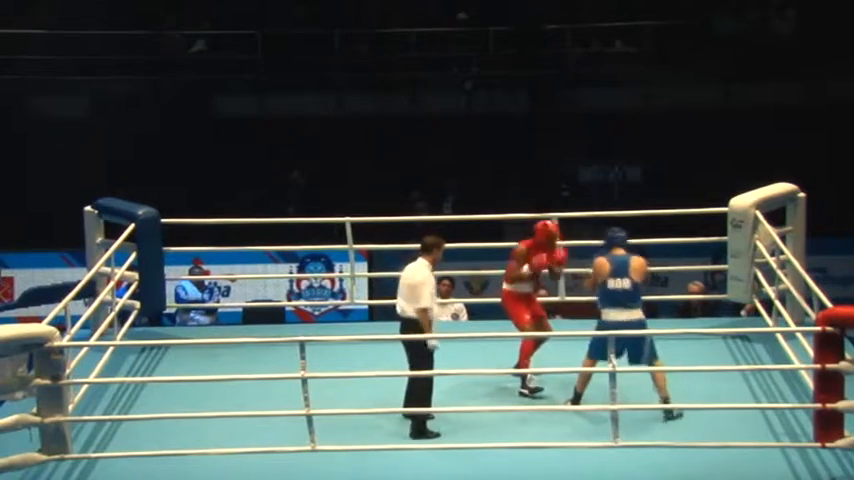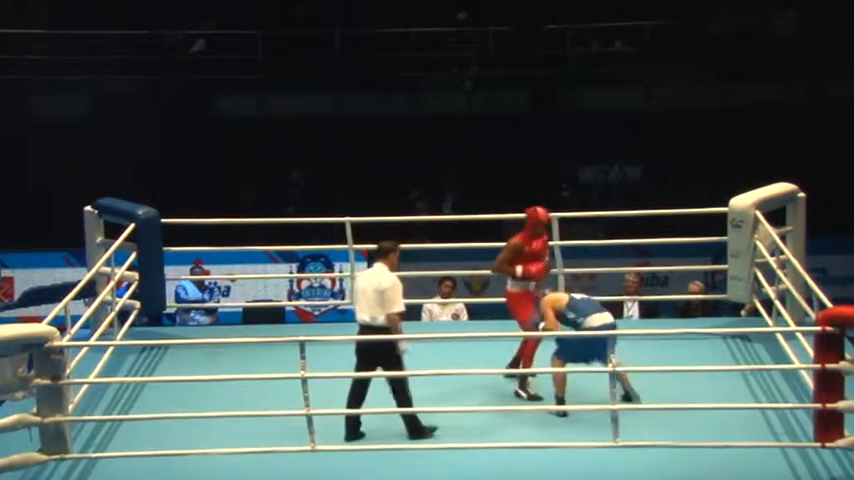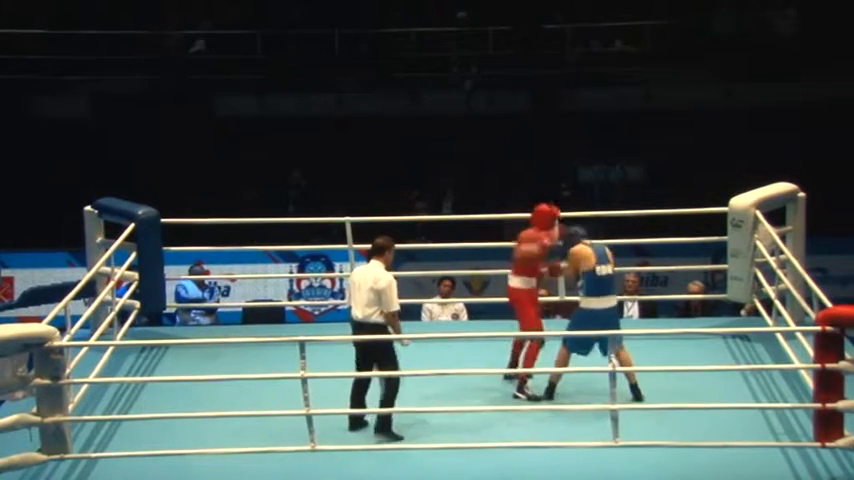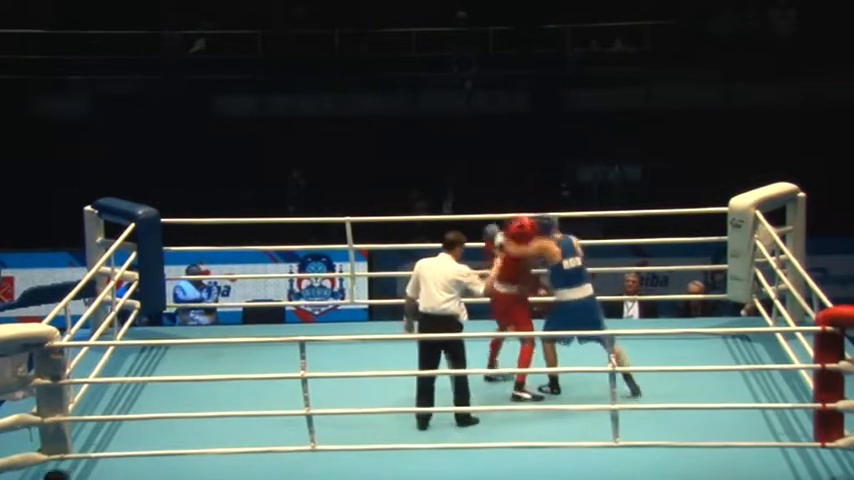
dt=1s
person 1, frame 1
left shoulder: (410, 268)
right shoulder: (425, 275)
right elbow: (423, 309)
right wrist: (430, 336)
left hip: (406, 325)
right hip: (416, 327)
left knee: (416, 371)
right knee: (424, 376)
left ankle: (411, 410)
right ankle: (418, 428)
person 1, frame 2
left shoulder: (361, 277)
right shoulder: (390, 279)
left elbow: (359, 308)
right elbow: (392, 316)
right wrist: (400, 340)
left hip: (364, 335)
right hip: (383, 336)
left knee: (359, 382)
right knee: (399, 384)
left ankle: (351, 429)
right ankle: (415, 429)
person 1, frame 3
left shoulder: (357, 272)
right shoulder: (386, 278)
right elbow: (390, 313)
right wrist: (400, 335)
left hip: (358, 329)
right hip: (377, 332)
left knee: (362, 375)
right knee: (391, 379)
left ankle: (356, 420)
right ankle: (383, 426)
person 1, frame 4
left shoulder: (422, 264)
right shoulder: (460, 270)
left elbow: (410, 296)
right elbow: (482, 289)
left wrist: (409, 319)
left hip: (427, 322)
right hip: (449, 323)
left knee: (426, 371)
right knee: (458, 370)
left ankle: (423, 418)
right ankle: (463, 416)
person 2, frame 1
left shoulder: (551, 248)
right shoulder: (523, 249)
left elbow: (555, 276)
right elbow: (509, 277)
left wrist: (558, 265)
right wrist: (530, 267)
left hip: (529, 295)
right hip: (512, 295)
left knee: (545, 332)
right knee: (530, 332)
left ankle: (520, 366)
right ankle: (525, 383)
person 2, frame 2
left shoulder: (542, 240)
right shoulder: (517, 243)
left elbow: (545, 267)
right elbow: (497, 267)
left wrist: (543, 257)
right wrist: (522, 270)
left hip: (531, 293)
right hip: (517, 294)
right knee: (533, 334)
left ankle: (514, 366)
right ankle: (522, 385)
person 2, frame 3
left shoulder: (528, 234)
right shoulder: (535, 236)
left elbow: (536, 261)
right elbow: (520, 254)
right wrist: (545, 242)
left hip: (518, 287)
right hip: (523, 291)
left knee: (525, 330)
right knee: (537, 337)
left ankle: (512, 368)
right ankle: (521, 388)
person 2, frame 4
left shoulder: (497, 239)
right shoulder: (518, 255)
left hip: (496, 292)
right hip: (511, 296)
left knee: (503, 328)
right knee: (528, 341)
left ankle: (490, 369)
right ankle: (520, 388)
person 3, frame 1
left shoulder: (600, 262)
right shoulder: (639, 262)
left elbow: (590, 288)
left hip: (608, 322)
right hip: (635, 322)
left knee: (591, 359)
right knee: (654, 363)
left ankle: (575, 400)
right ankle: (667, 407)
person 3, frame 2
left shoulder: (548, 300)
right shoulder: (576, 295)
left elbow: (552, 329)
left wrist: (543, 326)
left hip: (592, 329)
right hip: (609, 325)
left knee: (557, 360)
right knee: (607, 359)
left ankle: (560, 405)
right ankle: (629, 393)
person 3, frame 3
left shoulder: (577, 250)
right shoulder: (606, 250)
left elbow: (571, 279)
left wrist: (568, 264)
left hip: (589, 309)
right hip: (611, 308)
left knee: (567, 347)
right knee: (618, 348)
left ankle: (550, 390)
right ankle: (636, 391)
person 3, frame 4
left shoulder: (544, 244)
right shoulder: (573, 241)
left elbow: (515, 251)
left hip: (567, 302)
right hip: (588, 298)
left knee: (548, 340)
right knee: (608, 341)
left ankle: (554, 384)
right ankle: (630, 382)
